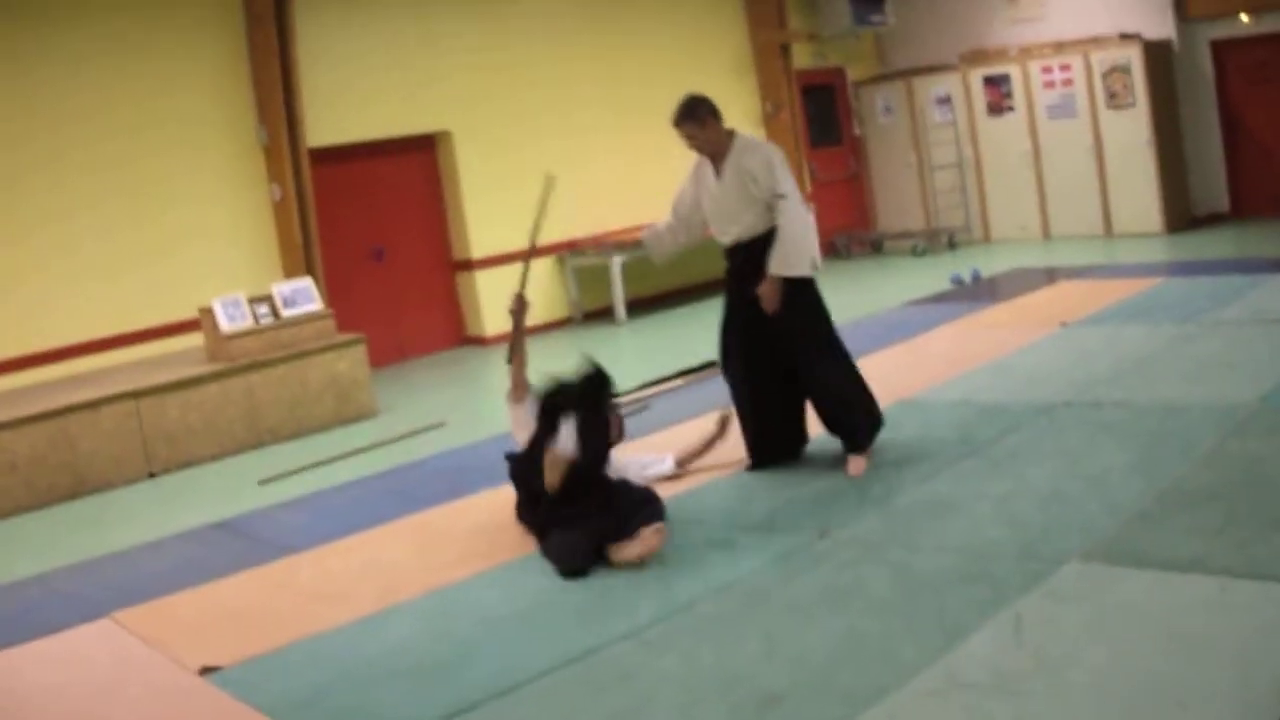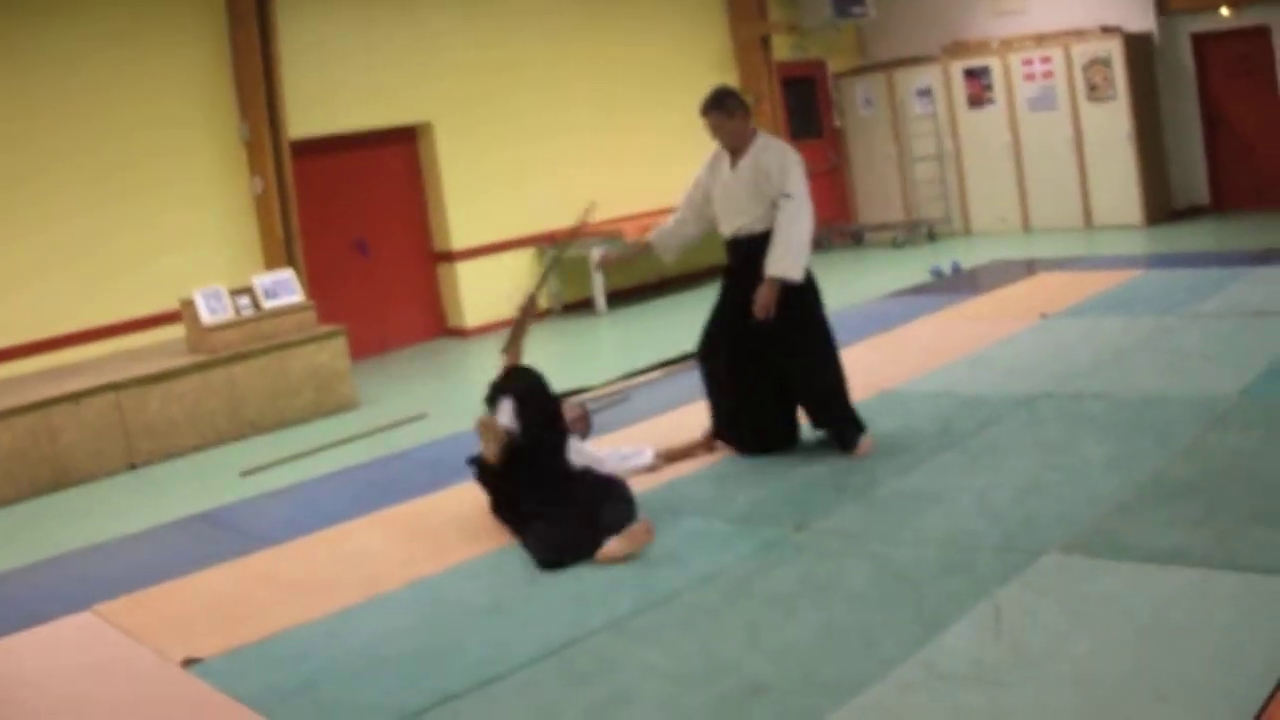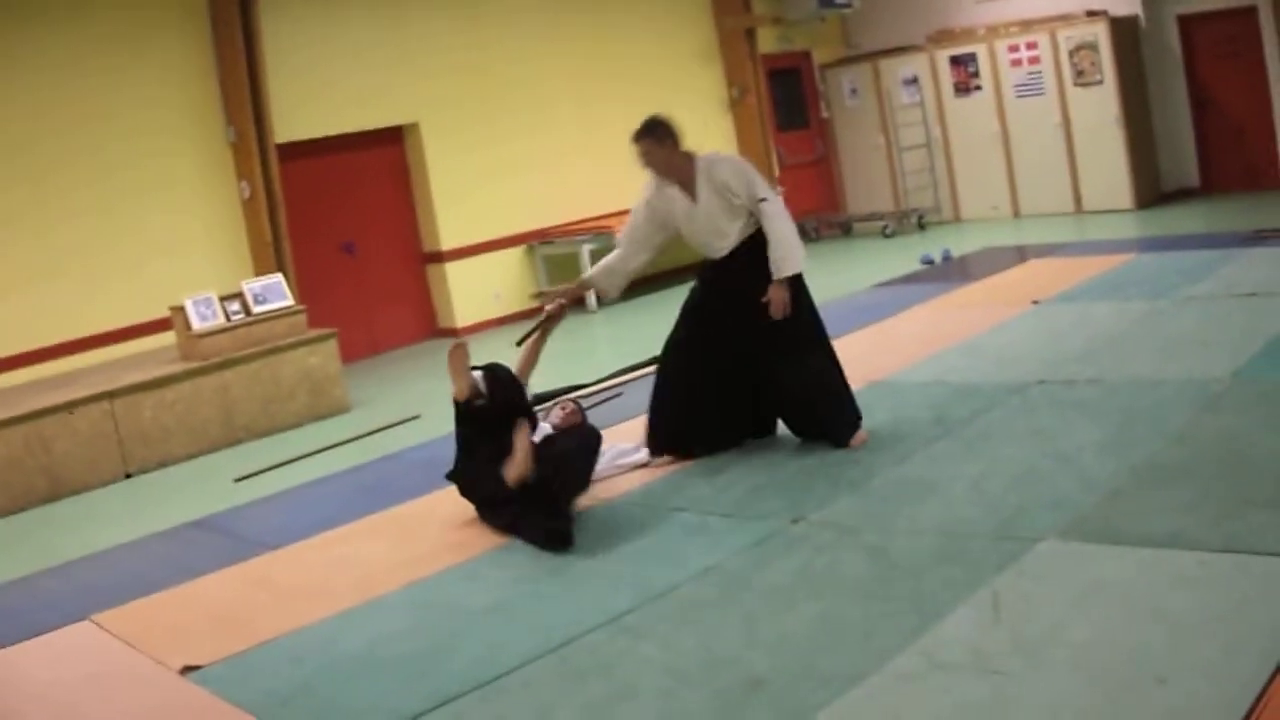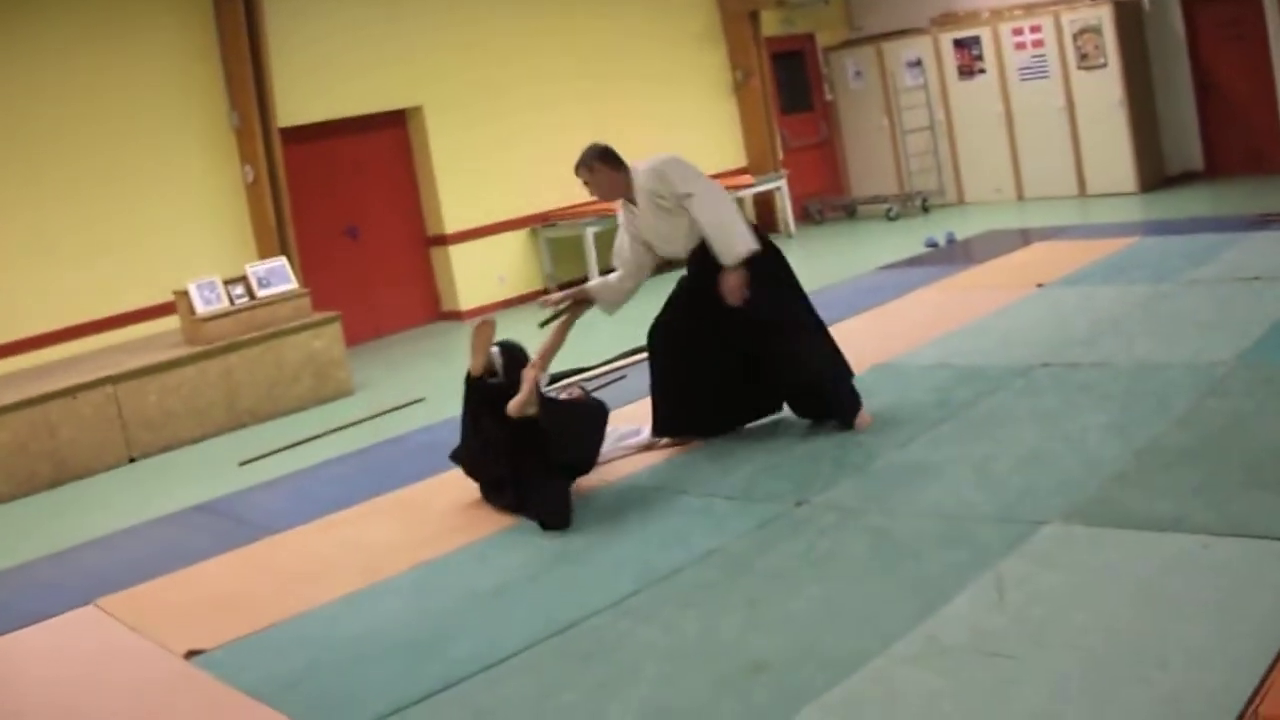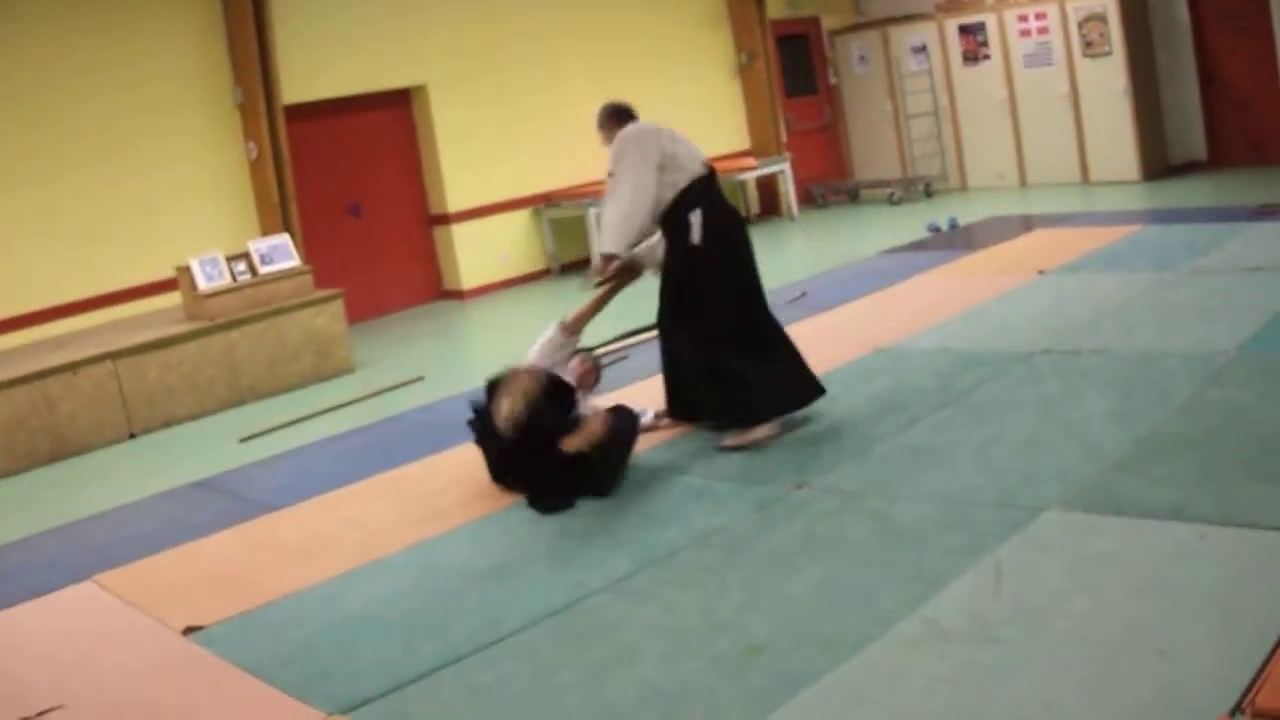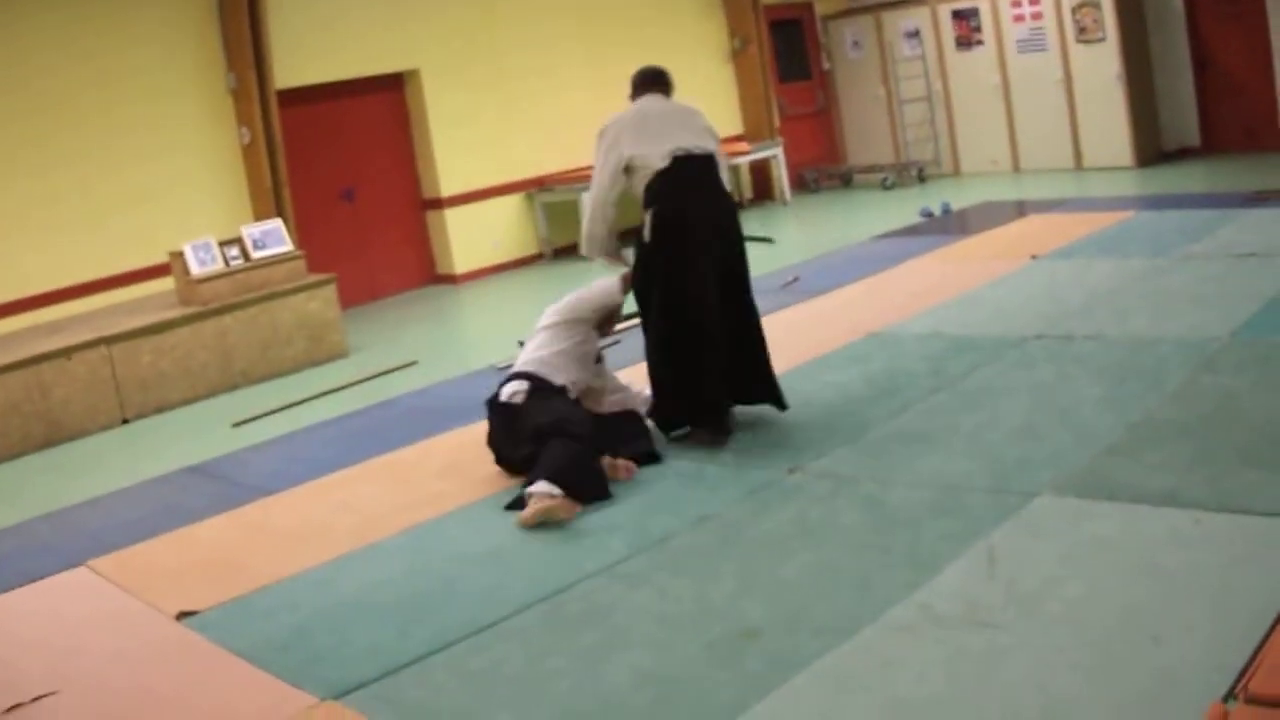
dt=0.3s
person 1, frame 1
left shoulder: (760, 156)
right shoulder: (700, 172)
left elbow: (792, 215)
right elbow: (682, 226)
left wrist: (777, 276)
left hip: (780, 267)
right hip: (742, 272)
left knee: (813, 355)
right knee: (748, 367)
left ankle: (857, 441)
right ankle: (776, 448)
person 1, frame 2
left shoulder: (778, 155)
right shoulder: (718, 163)
left elbow: (795, 219)
right elbow: (691, 216)
left wrist: (774, 280)
right wrist: (632, 249)
left hip: (777, 265)
right hip: (742, 265)
left knee: (804, 349)
right knee: (724, 352)
left ankle: (848, 430)
right ankle: (761, 434)
person 1, frame 3
left shoulder: (727, 169)
right shoulder: (656, 197)
left elbow: (774, 215)
right elbow: (631, 248)
left wrist: (782, 279)
right wrist: (581, 285)
left hip: (760, 266)
right hip: (720, 274)
left knee: (796, 345)
right knee: (686, 356)
left ankle: (842, 425)
right ankle: (683, 443)
person 1, frame 4
left shoulder: (659, 172)
right shoulder: (627, 215)
left elbow: (713, 204)
right elbow: (630, 273)
left wrist: (734, 265)
right wrist: (582, 293)
left hip: (739, 258)
right hip: (707, 266)
left knee: (784, 328)
right knee: (671, 338)
left ankle: (845, 405)
right ankle: (690, 424)
person 1, frame 5
left shoulder: (630, 139)
right shoulder: (657, 137)
left elbow: (628, 195)
left wrist: (613, 252)
right wrist: (631, 258)
left hip: (700, 230)
right hip: (705, 229)
left knee: (708, 324)
right knee: (682, 318)
left ankle: (752, 416)
right ankle: (694, 406)
person 1, frame 6
left shoulder: (617, 127)
right shoulder: (690, 114)
left elbow: (600, 197)
left wrist: (602, 248)
left hip: (671, 215)
right hip: (716, 208)
left knee: (678, 319)
right knee: (729, 307)
left ankle: (705, 419)
right ankle: (736, 396)
person 2, frame 1
left shoulder: (614, 463)
left elbow: (673, 463)
right elbow: (518, 388)
left wrist: (714, 435)
right wrist: (518, 324)
left knee: (645, 503)
left ankle: (621, 549)
person 2, frame 2
left shoulder: (581, 451)
left elbow: (646, 458)
right elbow: (510, 372)
left wrist: (693, 447)
right wrist: (521, 322)
left knee: (612, 490)
left ankle: (604, 544)
person 2, frame 3
left shoulder: (567, 445)
right elbow: (519, 378)
right wrist: (546, 327)
right hip: (491, 485)
left knee: (586, 437)
left ankle: (523, 469)
right ankle: (467, 392)
person 2, frame 4
left shoulder: (577, 430)
left elbow: (629, 438)
right elbow: (541, 362)
right wrist: (572, 314)
left hip: (536, 482)
left knee: (596, 410)
left ankle: (529, 407)
right ankle: (482, 367)
person 2, frame 5
left shoulder: (585, 411)
right shoulder: (546, 367)
right elbow: (568, 329)
right wrist: (615, 286)
right hip: (514, 451)
left knee: (622, 417)
left ankle: (581, 442)
right ankle: (509, 412)
person 2, frame 6
left shoulder: (593, 360)
right shoulder: (568, 310)
left elbow: (624, 398)
right elbow: (623, 282)
right hip: (523, 401)
left knee: (627, 423)
right knee: (576, 430)
left ankle: (594, 461)
right ankle: (541, 498)
